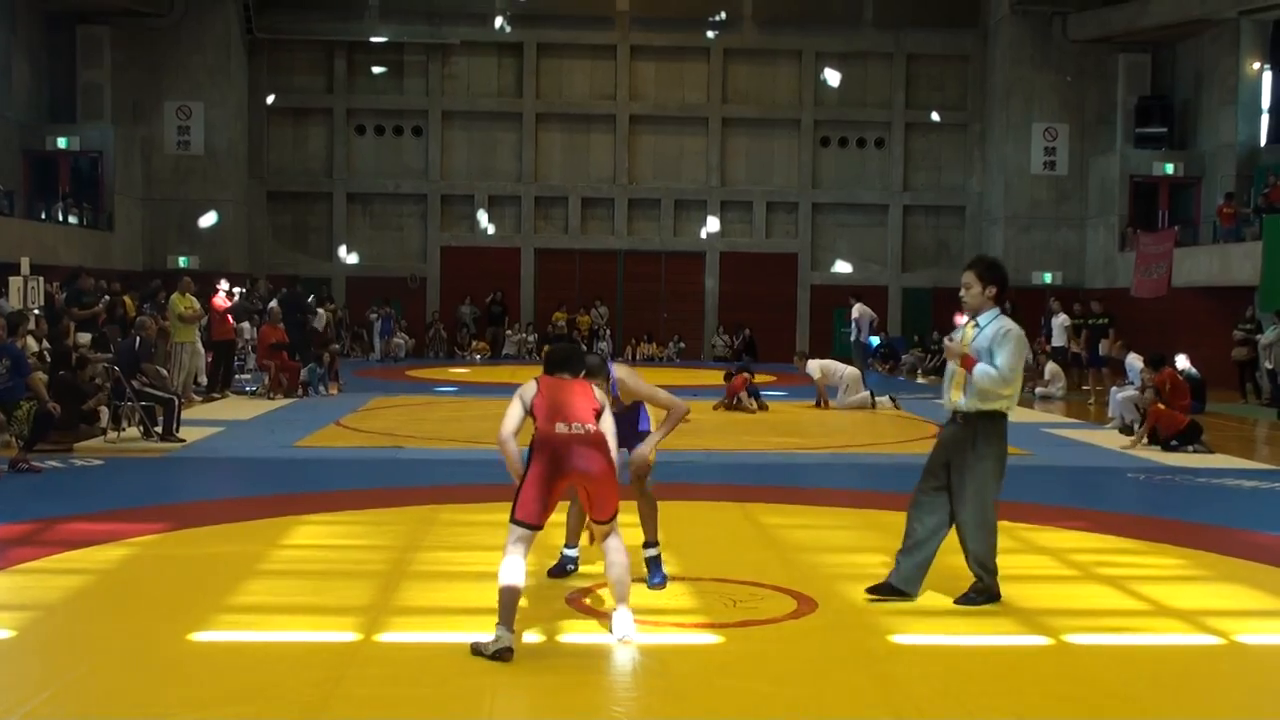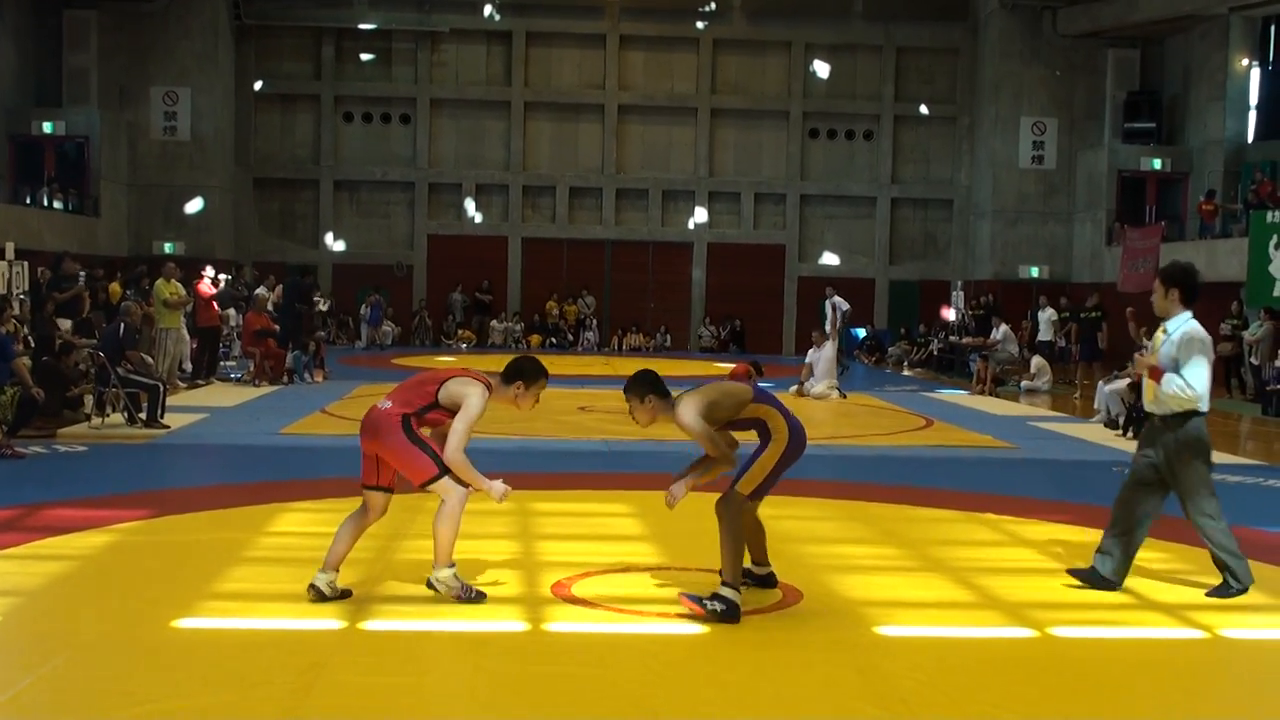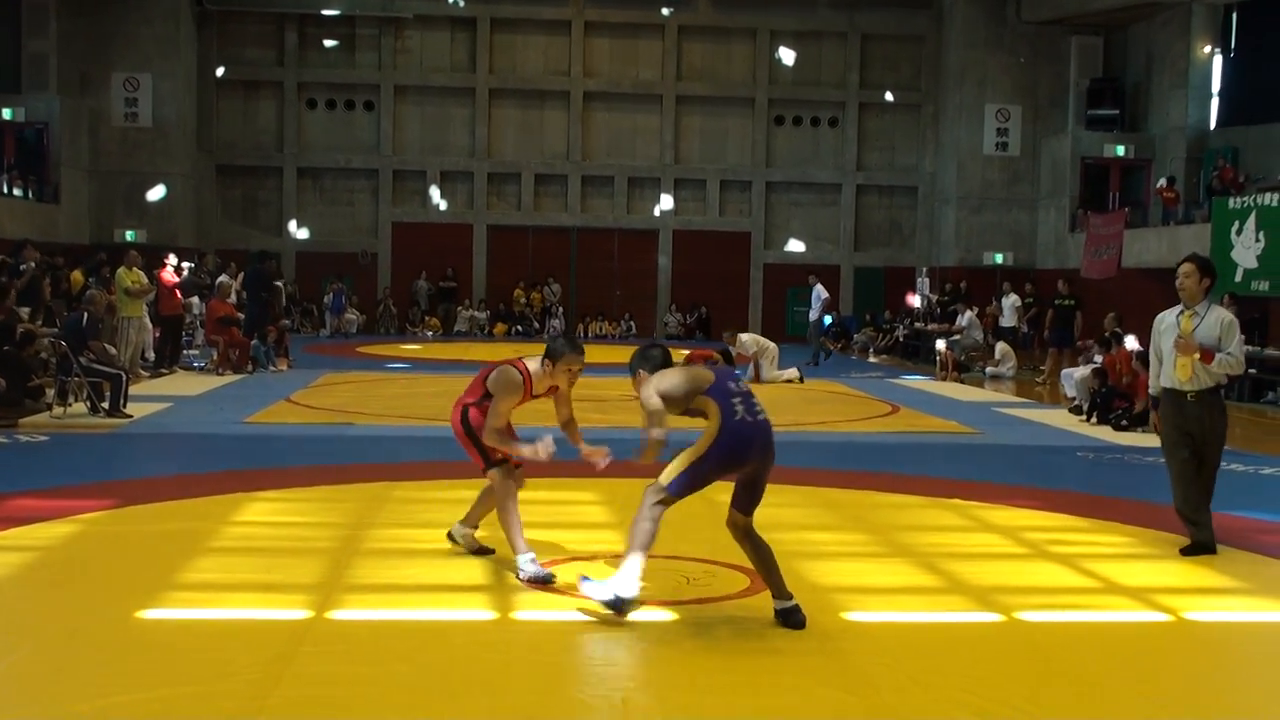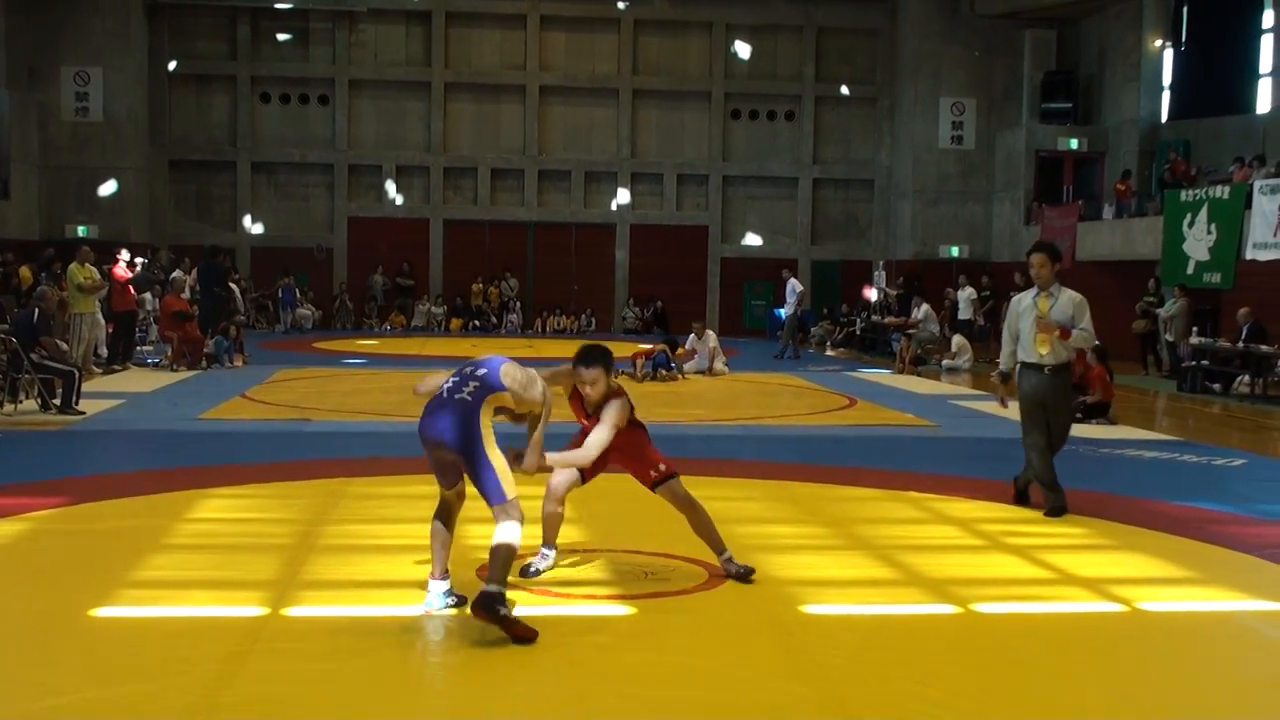
dt=1s
person 1, frame 1
left shoulder: (1007, 333)
right shoulder: (962, 330)
left elbow: (1006, 383)
left wrist: (965, 360)
left hip: (986, 428)
right hip: (957, 424)
left knee: (973, 512)
right knee: (927, 501)
left ankle: (985, 585)
right ankle: (903, 580)
person 1, frame 2
left shoulder: (1193, 336)
right shoulder: (1162, 334)
left elbow: (1193, 389)
left wrist: (1152, 371)
left hip: (1185, 430)
right hip: (1157, 428)
left knee: (1201, 507)
right knee: (1131, 499)
left ankle: (1236, 575)
right ankle: (1106, 570)
person 1, frame 3
left shoulder: (1224, 320)
right shoulder: (1163, 320)
left elbow: (1237, 363)
left wrist: (1201, 353)
right wrist: (1154, 404)
left hip: (1208, 402)
right hip: (1173, 402)
left knee: (1206, 469)
right knee: (1181, 471)
left ankle: (1201, 531)
right ankle: (1200, 536)
person 1, frame 4
left shoulder: (1074, 301)
right shoulder: (1018, 302)
left elbow: (1088, 339)
right elbow: (1009, 342)
left wrist: (1060, 331)
right wrist: (1003, 379)
left hip: (1061, 375)
right hip: (1030, 375)
left knee: (1055, 439)
right knee: (1035, 439)
left ankle: (1023, 484)
right ankle: (1054, 498)
person 2, frame 1
left shoulder: (626, 383)
left elbow: (682, 407)
left wrist: (651, 443)
left hip: (634, 414)
left knee: (638, 478)
left ankle: (653, 555)
right ankle: (570, 554)
person 2, frame 2
left shoulder: (684, 413)
right shoulder: (688, 407)
left elbow: (723, 456)
right elbow: (727, 444)
left wrist: (686, 483)
right wrist: (687, 473)
left hip: (782, 434)
right hip: (788, 433)
left knee: (728, 507)
right knee: (745, 507)
left ankle: (726, 598)
right ankle: (762, 571)
person 2, frame 3
left shoulder: (653, 385)
right shoulder: (709, 375)
left elbow: (656, 434)
left wrist: (647, 455)
left hip: (730, 438)
right hip: (762, 442)
left knee: (654, 500)
right knee: (741, 526)
left ankle: (622, 588)
right ankle: (787, 606)
person 2, frame 4
left shoulder: (484, 365)
right shoulder: (540, 391)
left elbow: (421, 388)
right elbow: (531, 462)
left hip: (430, 423)
right hip: (467, 425)
left knee: (451, 498)
right knee: (510, 515)
left ankle: (438, 587)
right ankle: (492, 598)
person 3, frame 1
left shoulder: (530, 388)
right shoulder: (596, 395)
left elbow: (505, 439)
right elbow: (610, 455)
left wrist: (523, 481)
right wrist: (590, 495)
left hip: (548, 451)
right hip: (594, 455)
left knee: (516, 546)
right knee: (609, 533)
left ankle: (503, 636)
right ankle: (623, 617)
person 3, frame 2
left shoulder: (478, 382)
right shoulder: (478, 394)
right elbow: (451, 453)
left wrist: (455, 474)
right wrist: (487, 486)
left hip: (375, 420)
right hip: (396, 425)
left knee: (373, 508)
right knee: (456, 494)
left ankle: (324, 580)
right ankle: (443, 575)
person 3, frame 3
left shoulder: (560, 378)
right shoulder: (514, 380)
left elbow: (566, 420)
right elbow: (489, 435)
left wrist: (583, 448)
right wrist: (528, 451)
left hip: (496, 414)
right hip: (471, 415)
left knee: (501, 482)
right knee: (508, 481)
left ankle: (463, 532)
right ankle: (525, 563)
person 3, frame 4
left shoulder: (616, 404)
right shoulder: (572, 378)
left elbow: (588, 455)
left wrist: (540, 457)
left hip: (630, 442)
right hip: (594, 436)
left knee: (682, 499)
right knee: (556, 486)
left ankle: (725, 559)
right ankle: (547, 553)
